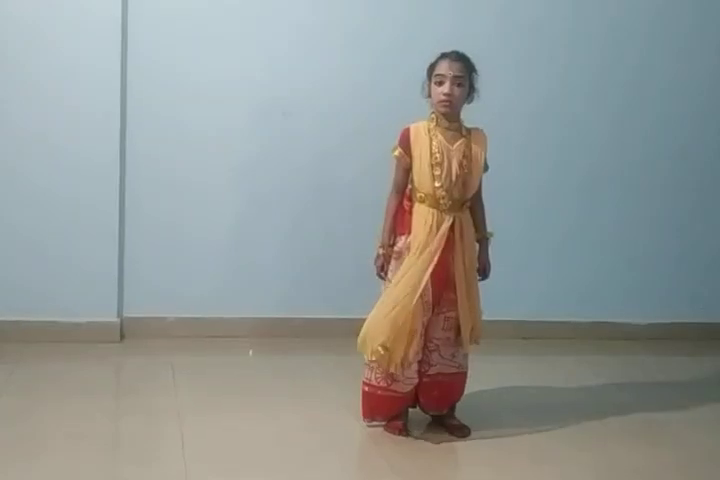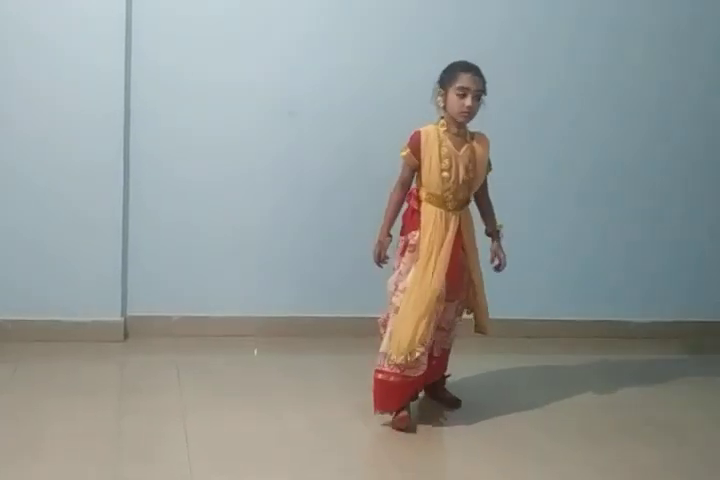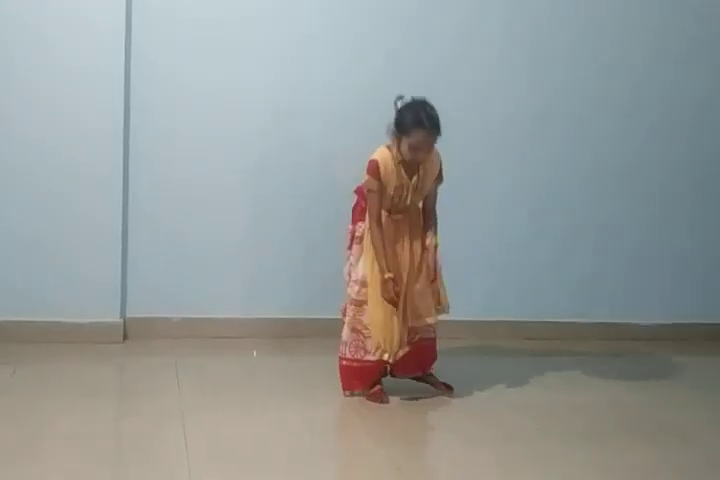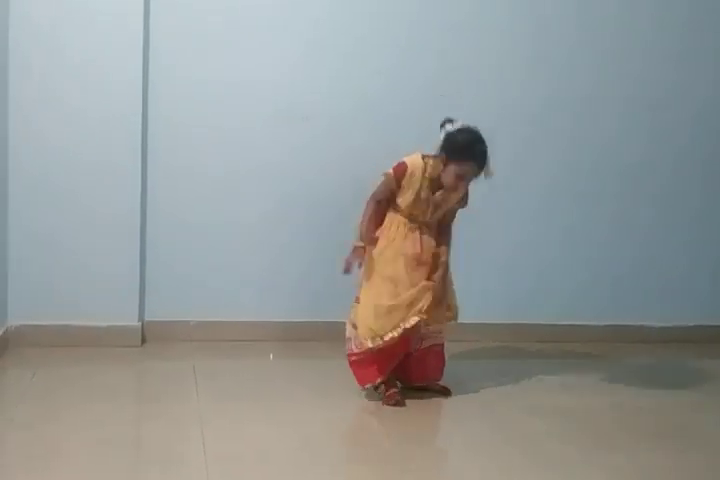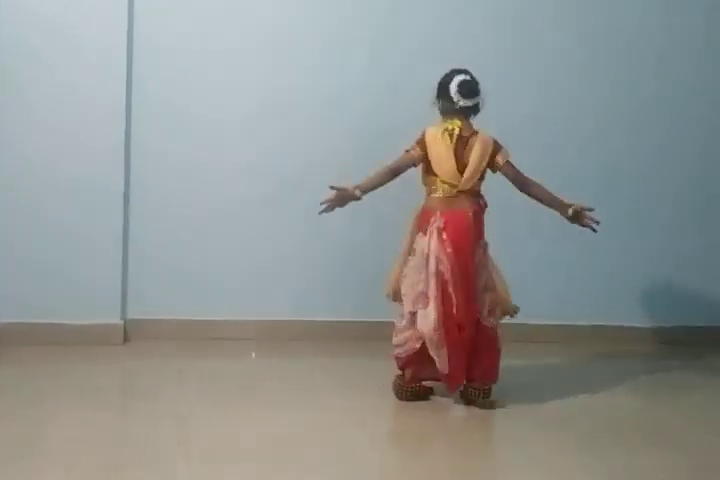
dt=1s
person 1, frame 1
left shoulder: (476, 141)
right shoulder: (412, 135)
left elbow: (475, 198)
right elbow: (397, 192)
left wrist: (483, 247)
right wrist: (385, 244)
left hip: (456, 240)
right hip: (415, 237)
left knee: (450, 327)
right knee: (405, 321)
left ankle: (442, 406)
right ankle: (395, 405)
person 1, frame 2
left shoulder: (480, 145)
right shoulder: (422, 139)
left elbow: (481, 194)
right elbow: (401, 187)
left wrist: (496, 238)
right wrist: (384, 234)
left hip: (459, 234)
right hip: (422, 232)
left knee: (448, 313)
right knee: (411, 311)
left ankle: (433, 381)
right ankle: (398, 400)
person 1, frame 3
left shoulder: (433, 163)
right shoulder: (380, 163)
left elbow: (429, 208)
right elbow: (375, 219)
left wrist: (430, 249)
right wrist: (385, 273)
left hip: (410, 229)
right hip: (375, 229)
left knee: (422, 297)
right knee: (370, 301)
left ankle: (420, 368)
right ankle: (368, 378)
person 1, frame 4
left shoulder: (459, 188)
right shoulder: (409, 168)
left elbow: (445, 227)
right elbow: (375, 200)
left wrist: (441, 268)
right wrist: (361, 244)
left hip: (426, 242)
right hip: (393, 238)
left knee: (432, 308)
right knee: (383, 308)
left ankle: (421, 374)
right ankle: (383, 378)
person 1, frame 5
left shoulder: (430, 138)
right shoulder: (487, 145)
left elbow: (394, 169)
right elbow: (523, 183)
left wrist: (354, 192)
right wrist: (569, 210)
left hip: (432, 228)
right hip: (469, 231)
left knee: (423, 307)
right knee: (476, 311)
left ankle: (410, 380)
right ankle: (476, 386)
